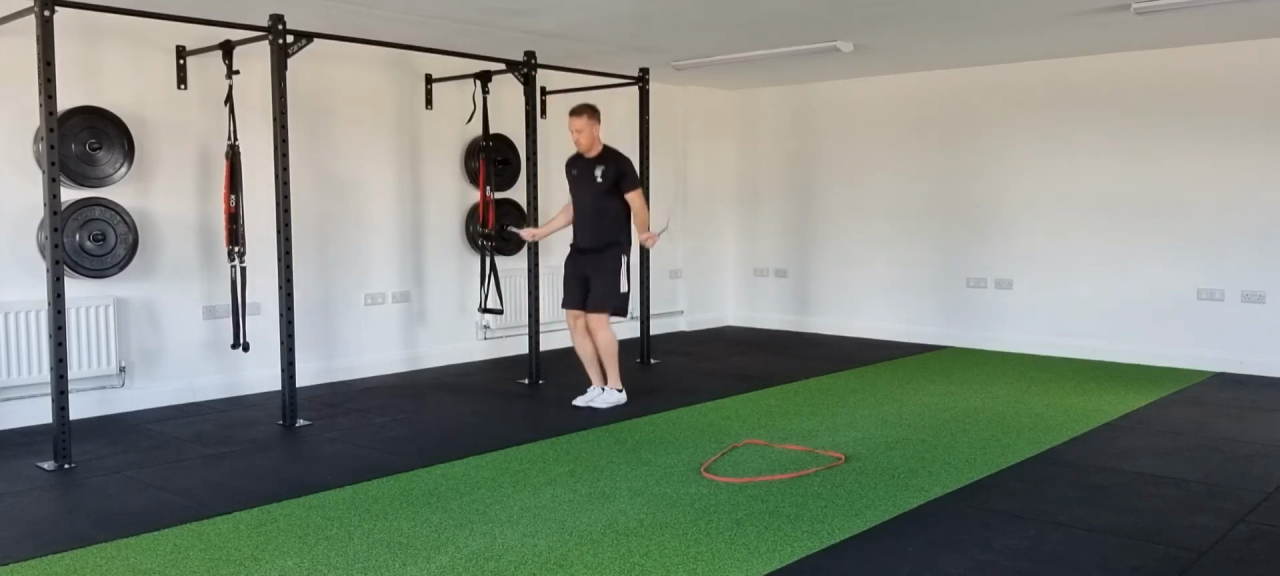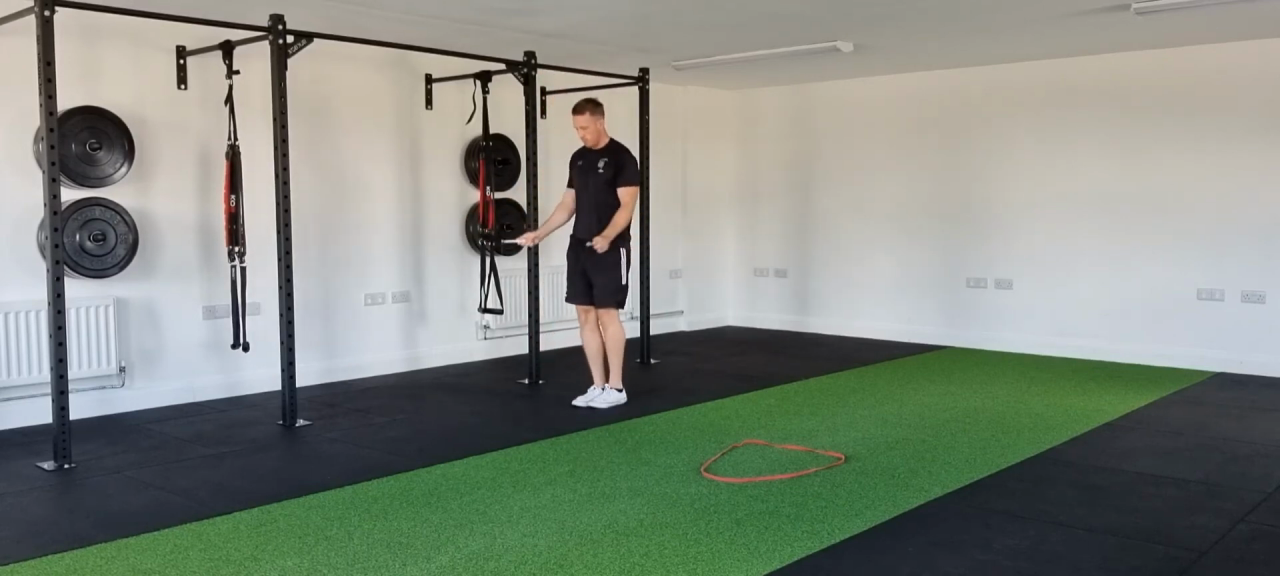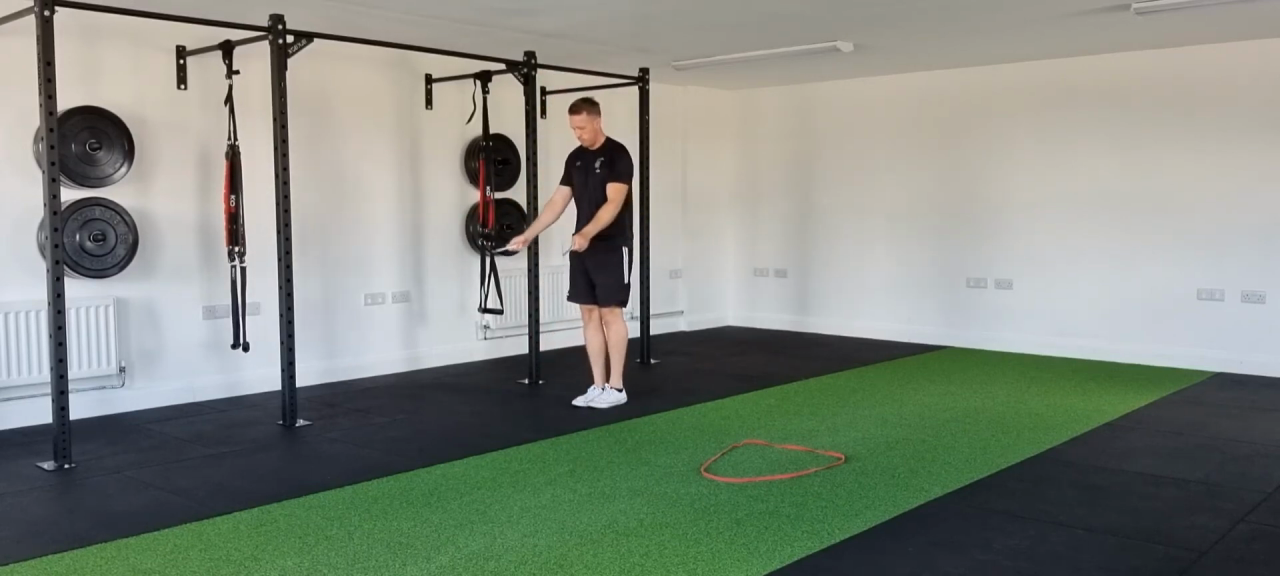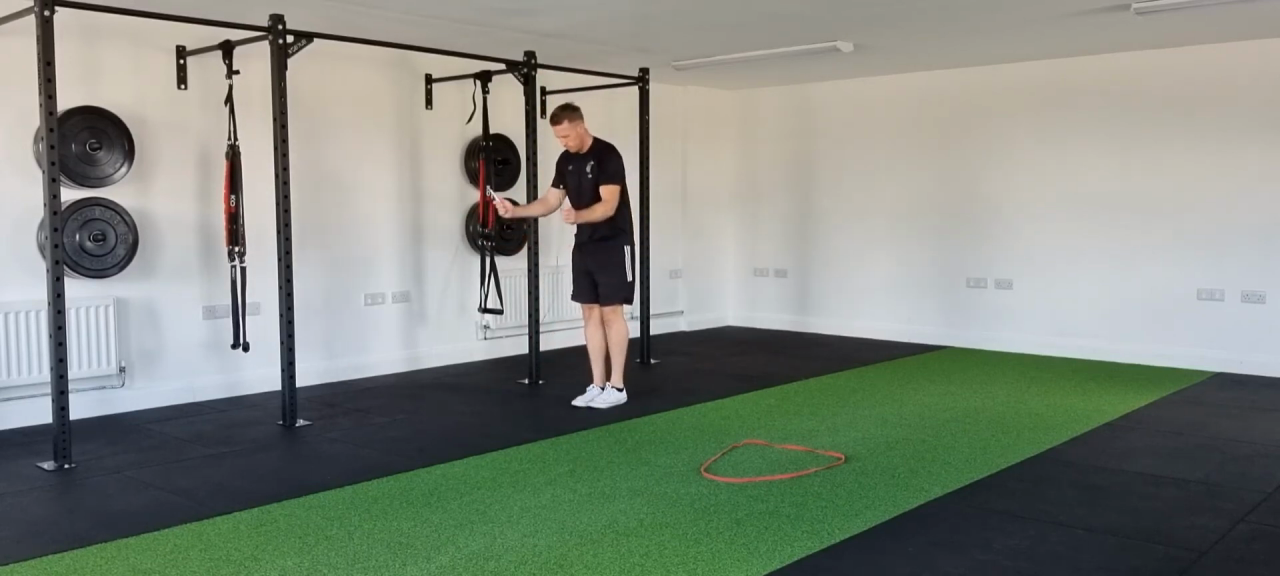
dt=0.4s
person 1, frame 1
left shoulder: (618, 163)
right shoulder: (573, 164)
left elbow: (638, 205)
left wrist: (643, 233)
right wrist: (542, 231)
left hip: (611, 255)
right hip: (579, 254)
left knee: (597, 321)
right knee: (576, 321)
left ankle: (616, 387)
right ankle: (598, 386)
person 1, frame 2
left shoulder: (621, 157)
right shoulder: (578, 158)
left elbow: (627, 206)
left wrist: (607, 237)
right wrist: (540, 233)
left hip: (609, 250)
right hip: (579, 247)
left knee: (607, 316)
right knee: (585, 316)
left ankle: (616, 387)
right ankle: (598, 386)
person 1, frame 3
left shoulder: (617, 155)
right shoulder: (575, 158)
left elbow: (613, 203)
right elbow: (557, 203)
left wrist: (586, 235)
right wrist: (527, 236)
left hip: (612, 247)
right hip: (582, 248)
left knee: (611, 314)
right knee: (589, 315)
left ankle: (616, 387)
right ankle: (598, 386)
person 1, frame 4
left shoulder: (607, 155)
right shoulder: (565, 161)
left elbow: (609, 205)
right elbow: (550, 201)
left wrist: (577, 214)
right wrist: (516, 210)
left hip: (613, 244)
right hip: (584, 245)
left knee: (611, 312)
right knee: (590, 313)
left ankle: (616, 386)
right ankle: (597, 385)
